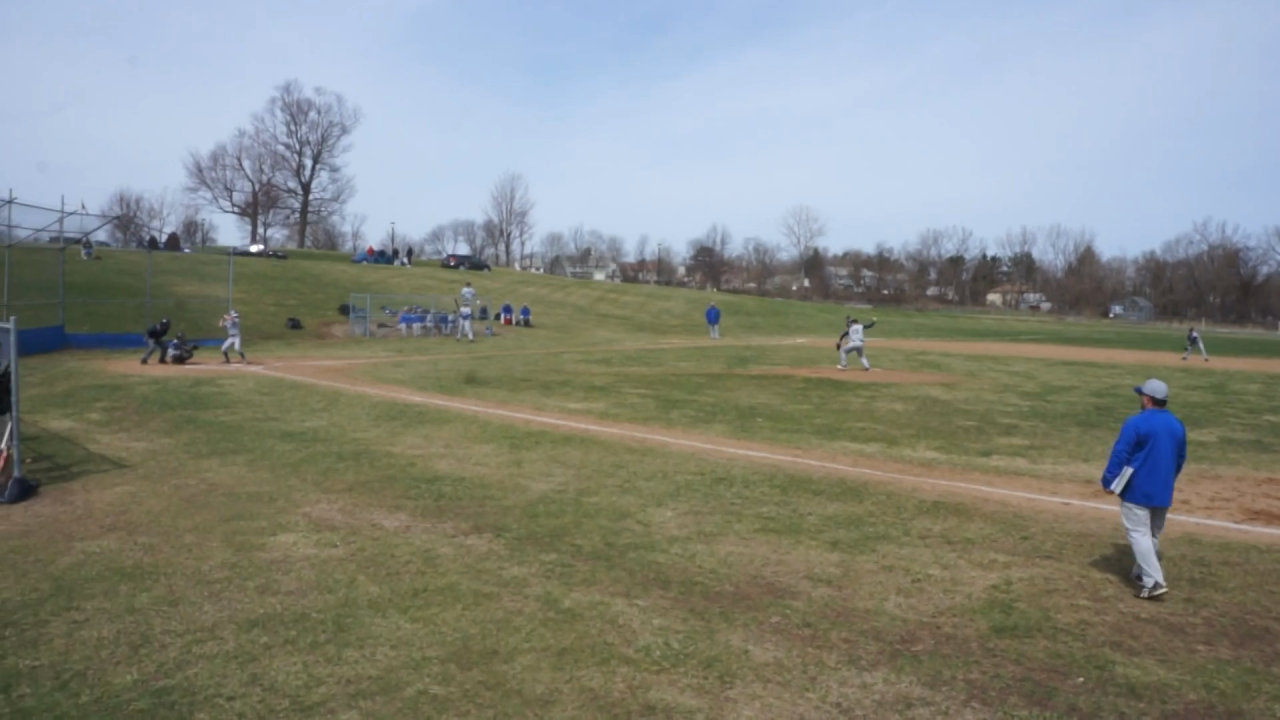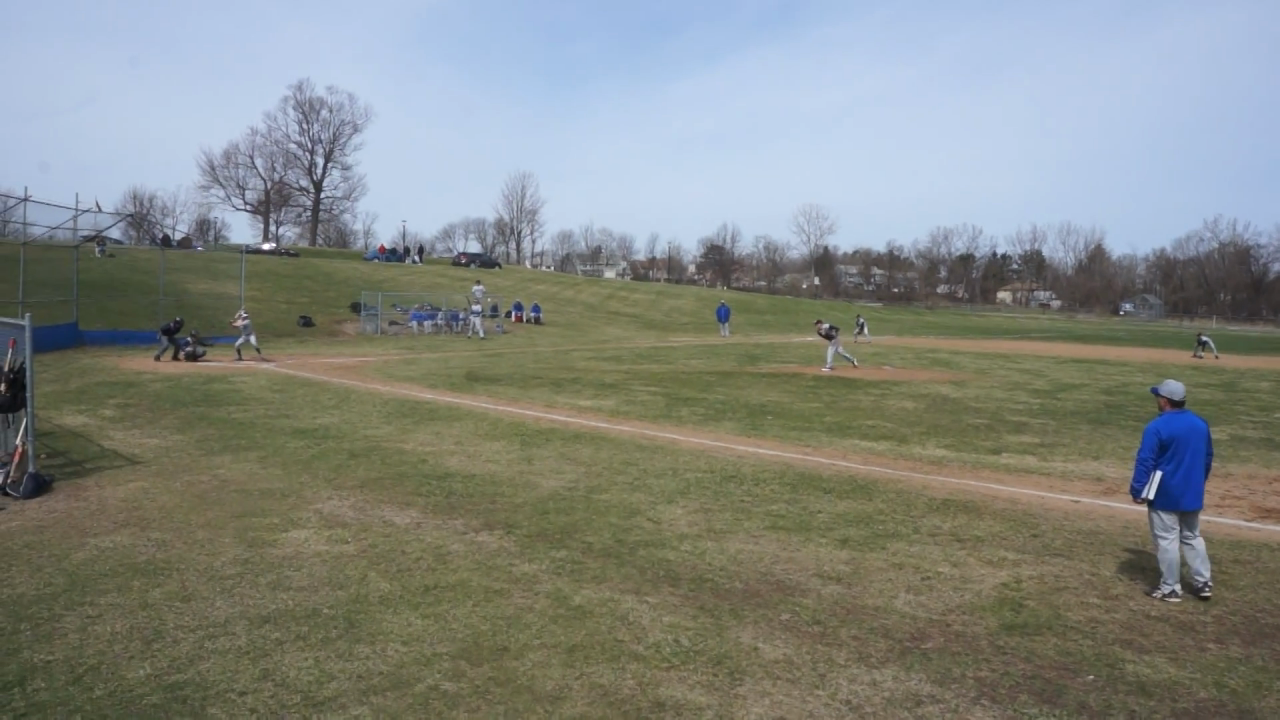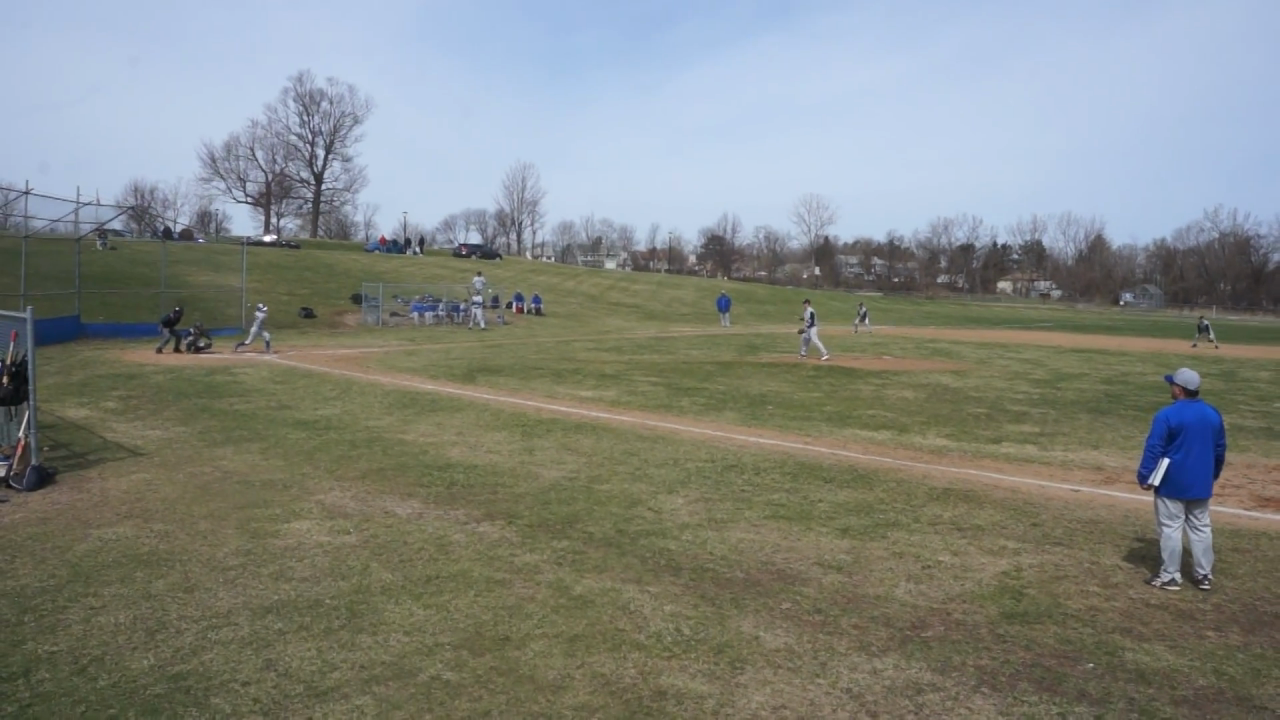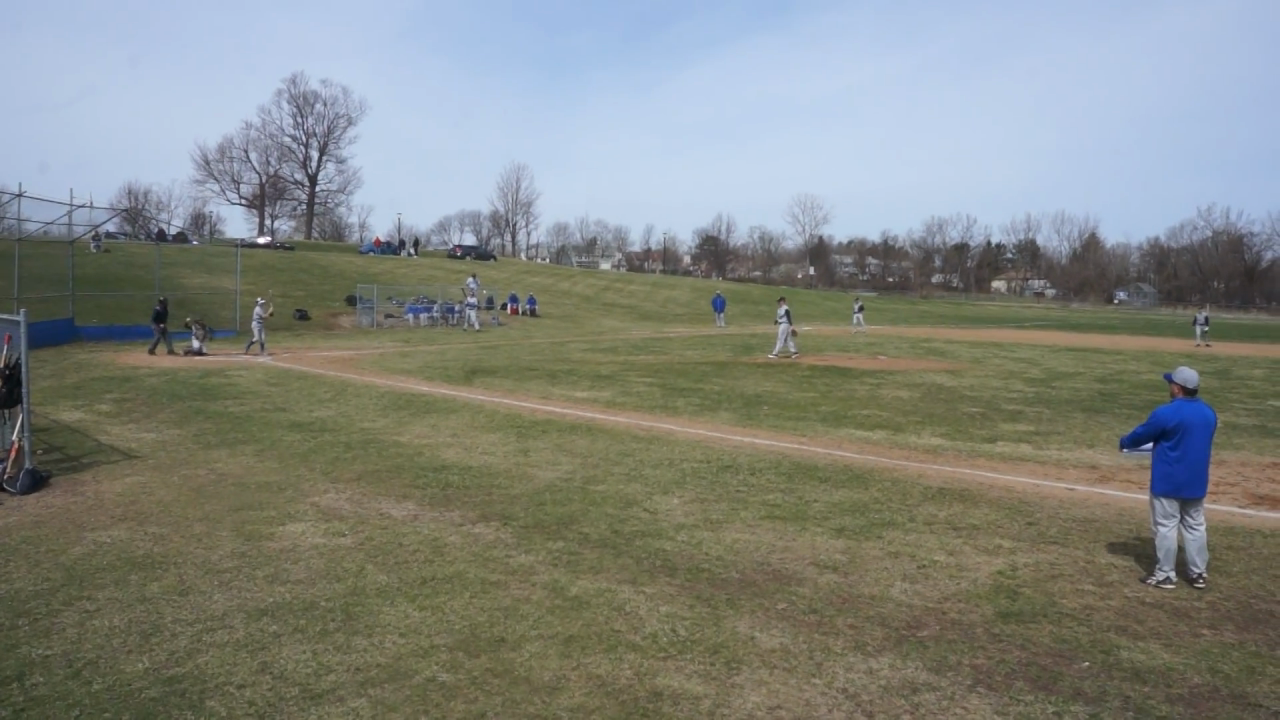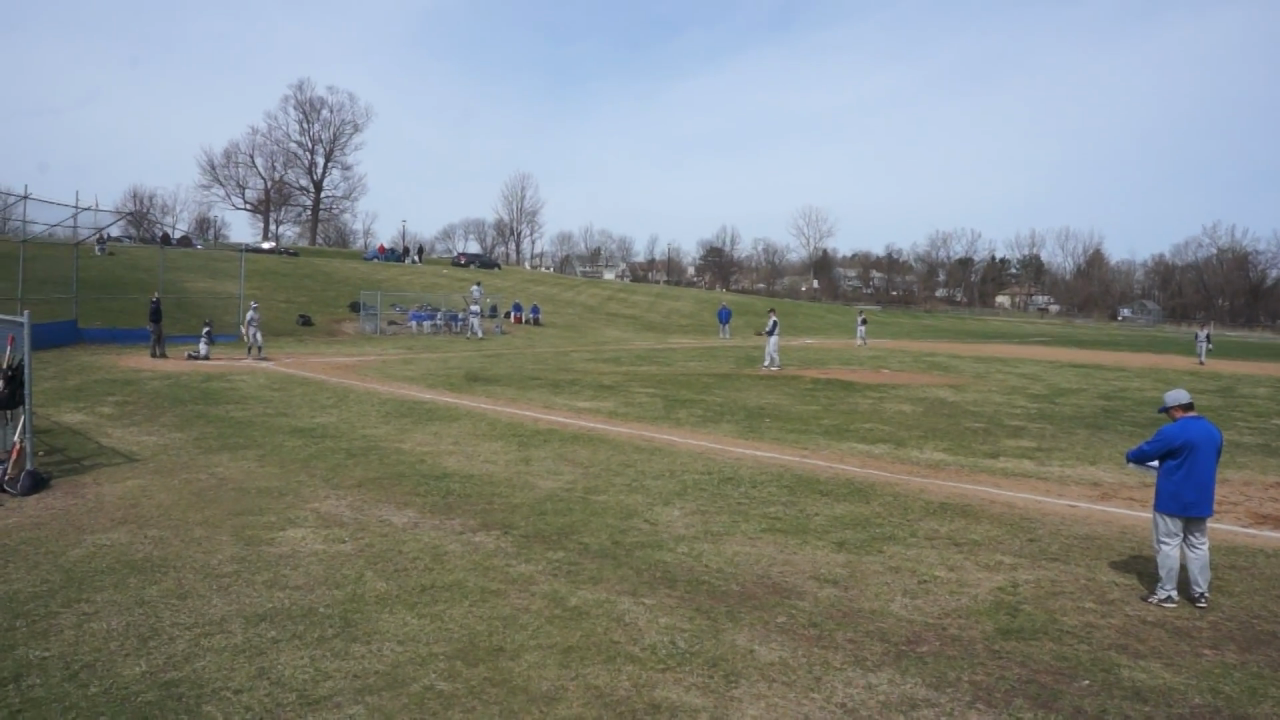
dt=0.7s
person 1, frame 1
left shoulder: (1136, 423)
right shoulder: (1177, 425)
left elbow: (1120, 455)
right elbow: (1180, 458)
left wrist: (1109, 481)
left hip: (1137, 489)
right hip: (1163, 490)
left knee: (1138, 534)
right knee: (1152, 534)
left ankle: (1154, 581)
right ankle: (1142, 575)
person 1, frame 2
left shoulder: (1157, 427)
right shoulder: (1201, 424)
left elbow: (1145, 462)
right elbow: (1208, 457)
left wrist: (1138, 490)
left hip: (1165, 494)
right hip: (1193, 493)
left knee: (1167, 540)
right knee: (1192, 537)
left ankle: (1170, 588)
right ankle: (1203, 583)
person 1, frame 3
left shoulder: (1167, 415)
right shoulder: (1213, 414)
left elbow: (1153, 449)
right elbow: (1220, 449)
left wrist: (1144, 476)
right wrist: (1214, 474)
left hip: (1172, 484)
right hip: (1201, 483)
left knee: (1170, 529)
right knee: (1201, 528)
left ankle: (1170, 576)
right ankle: (1204, 575)
person 1, frame 4
left shoulder: (1166, 413)
right shoulder: (1209, 413)
left elbow: (1142, 435)
left wrist: (1124, 443)
left hip: (1168, 482)
right hip: (1196, 482)
left knee: (1165, 527)
right knee: (1195, 526)
left ankle: (1165, 575)
right ankle: (1199, 574)
person 1, frame 5
left shoulder: (1172, 432)
right shoulder: (1214, 432)
left elbow: (1145, 452)
left wrist: (1129, 455)
left hip: (1172, 500)
right hip: (1201, 500)
left knee: (1168, 546)
right knee: (1198, 545)
left ankle: (1167, 594)
right ankle: (1201, 593)
